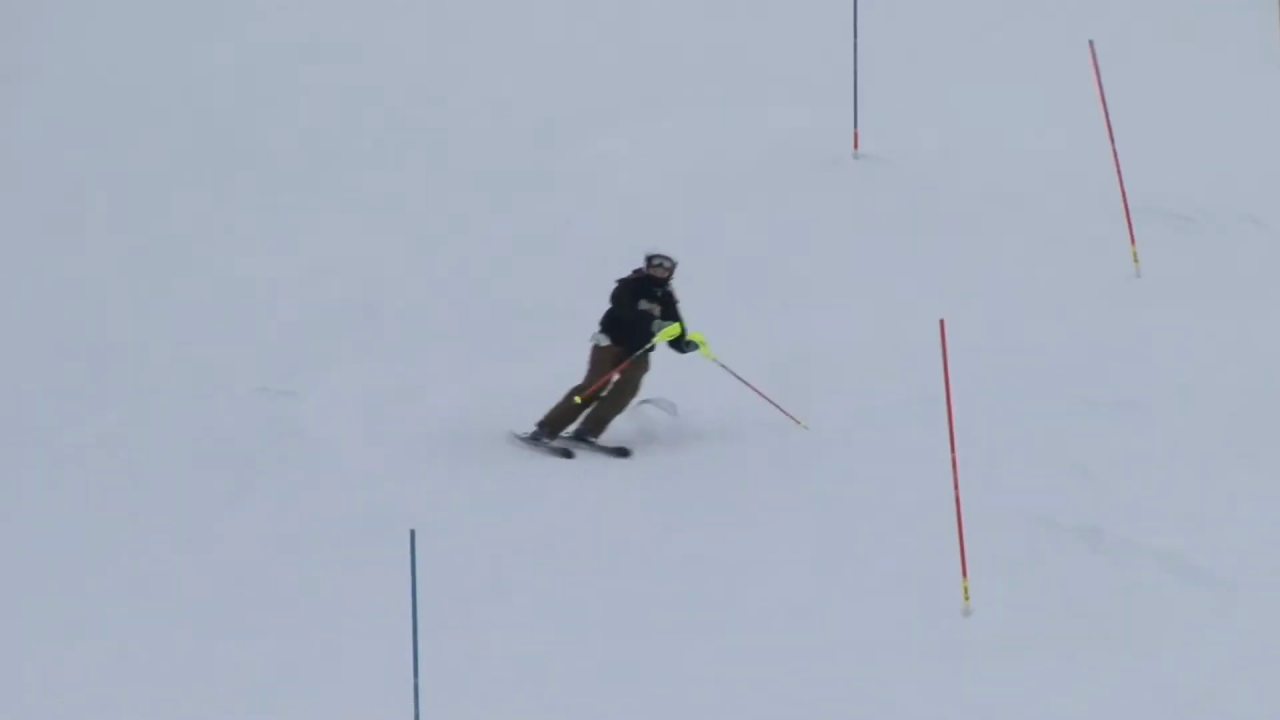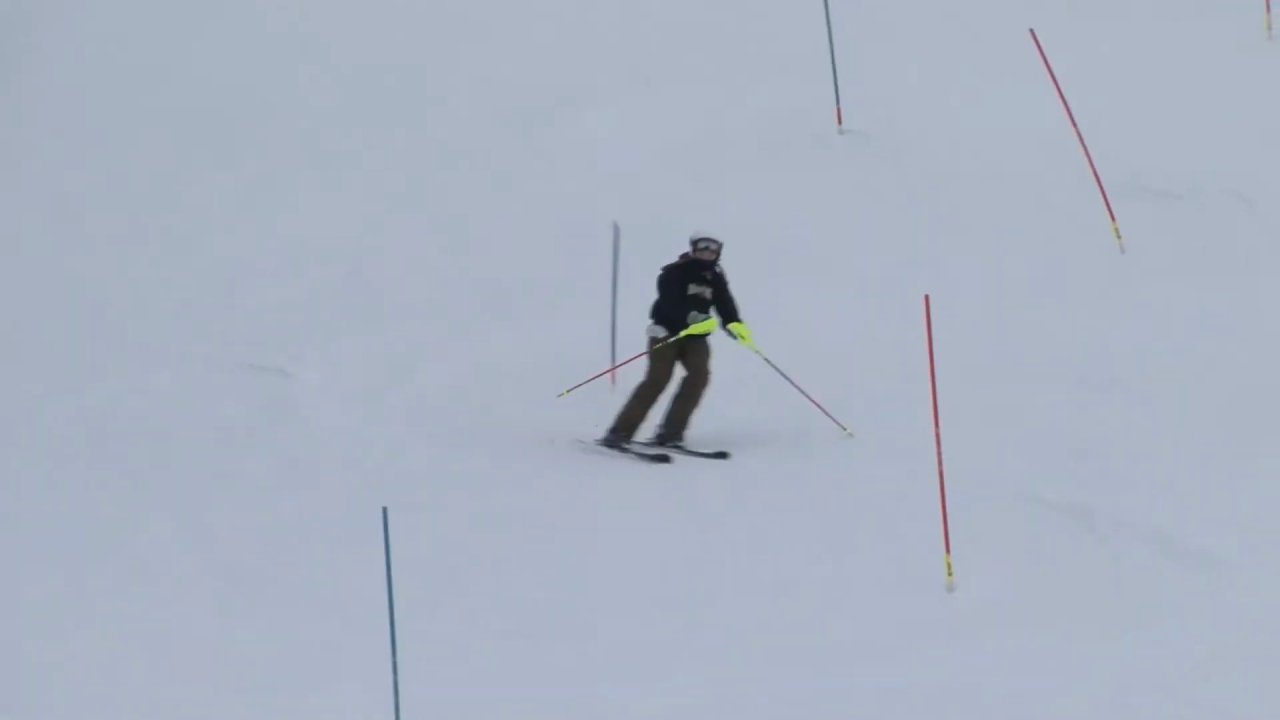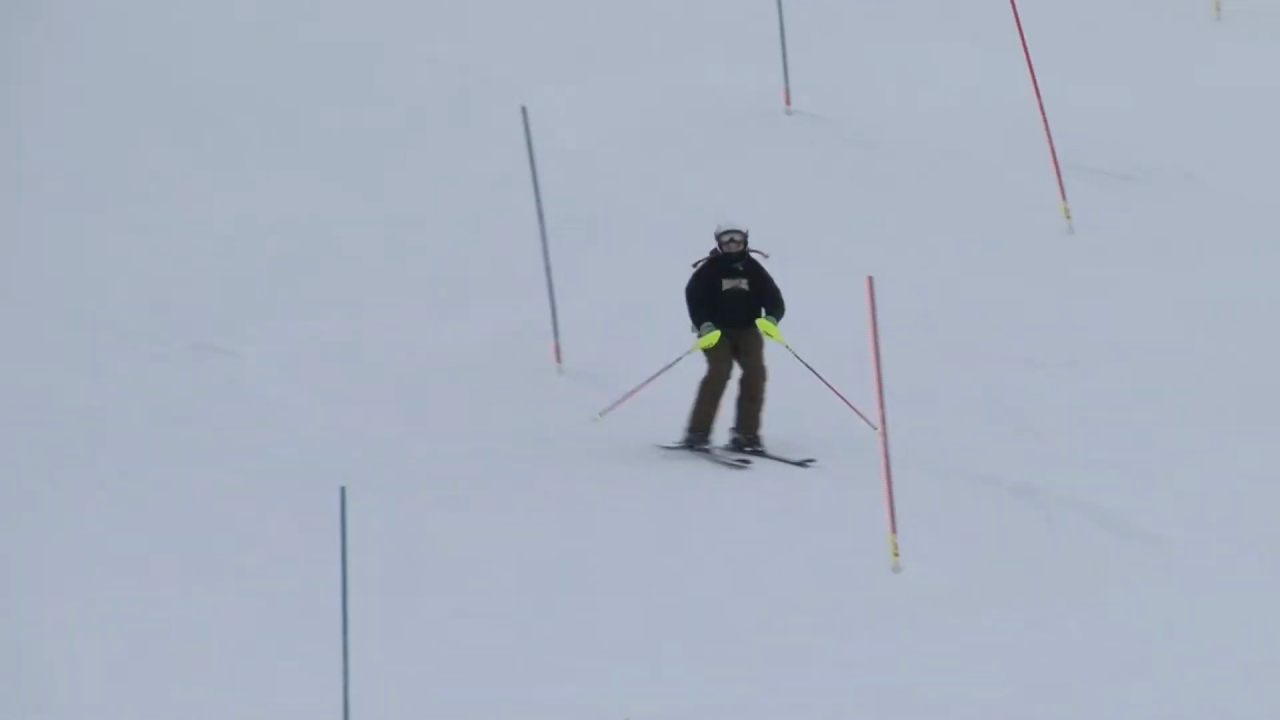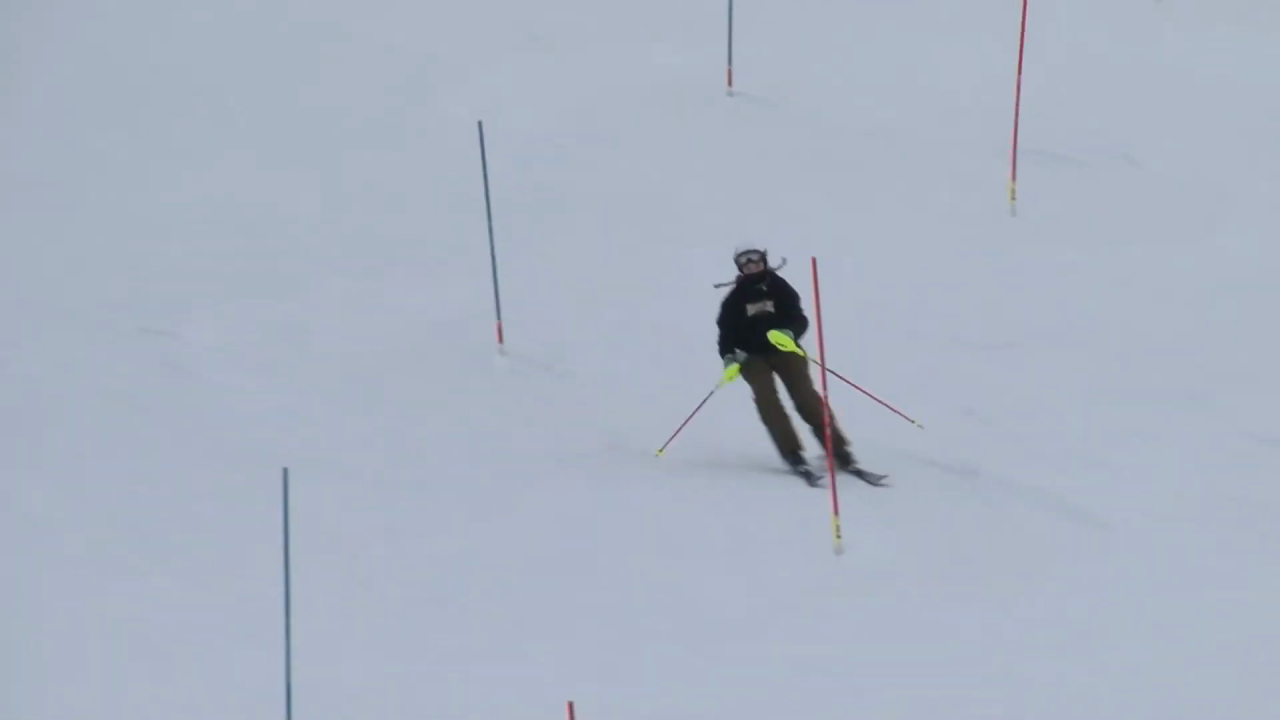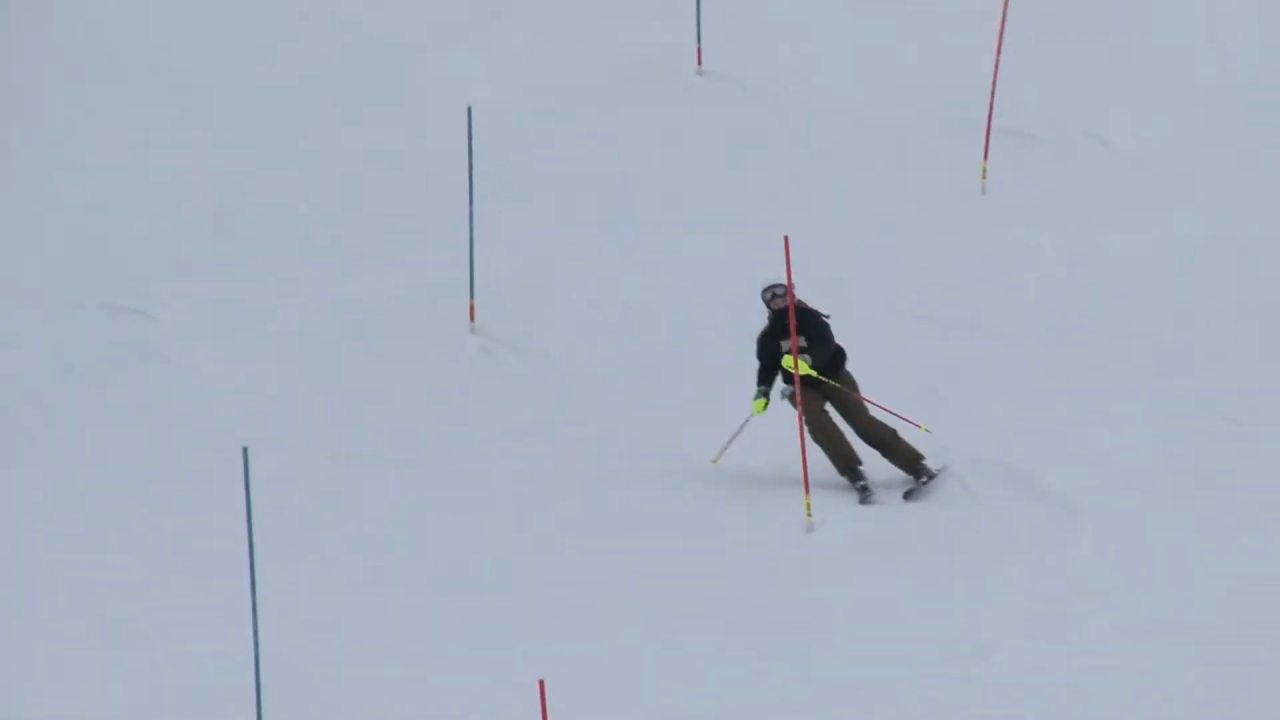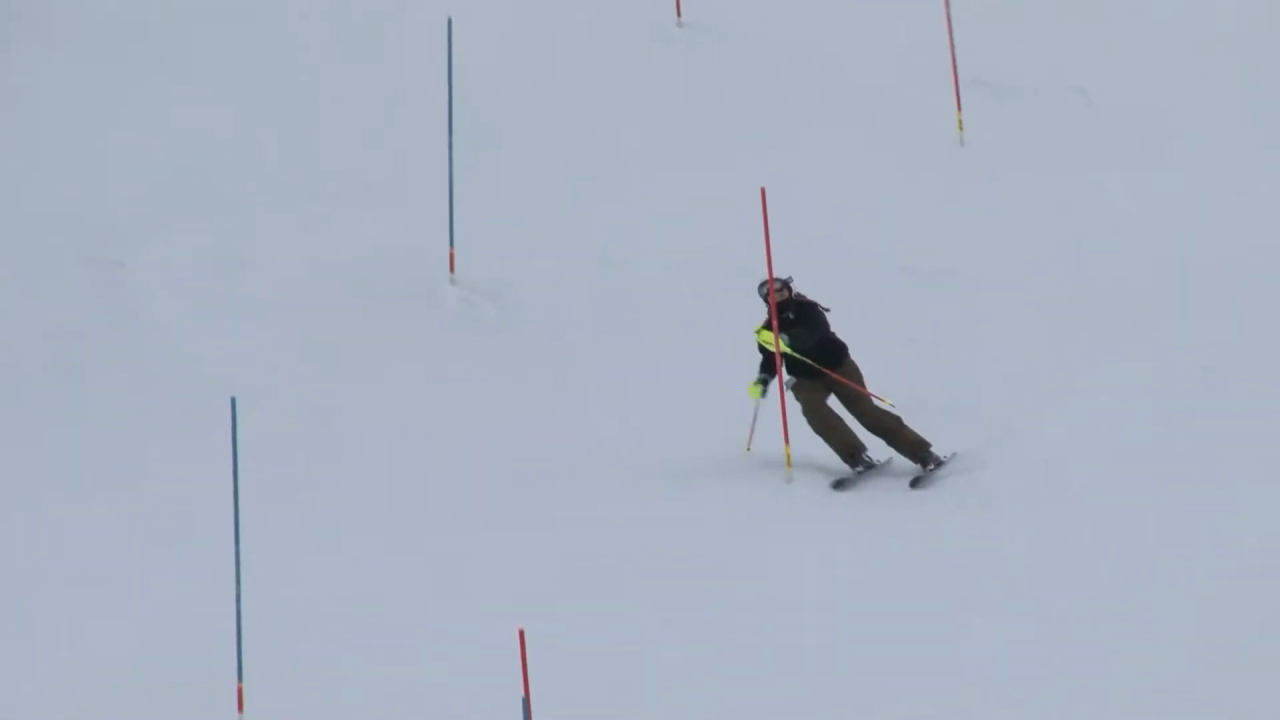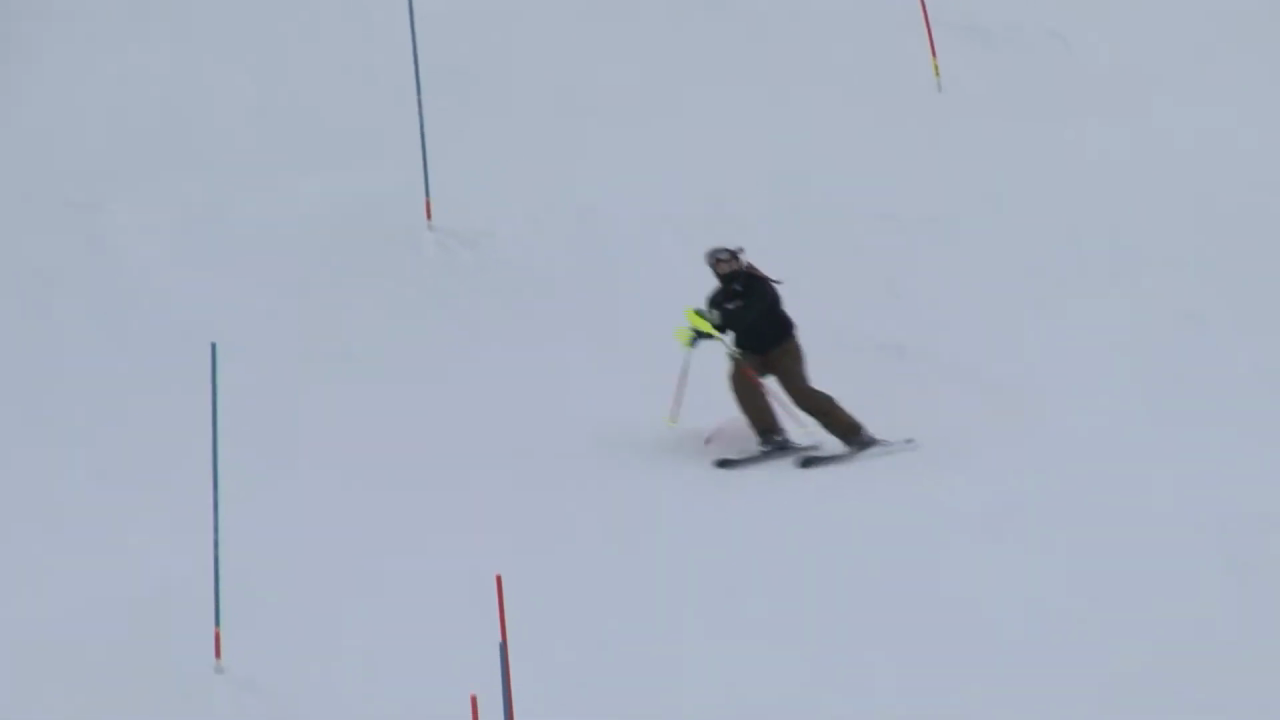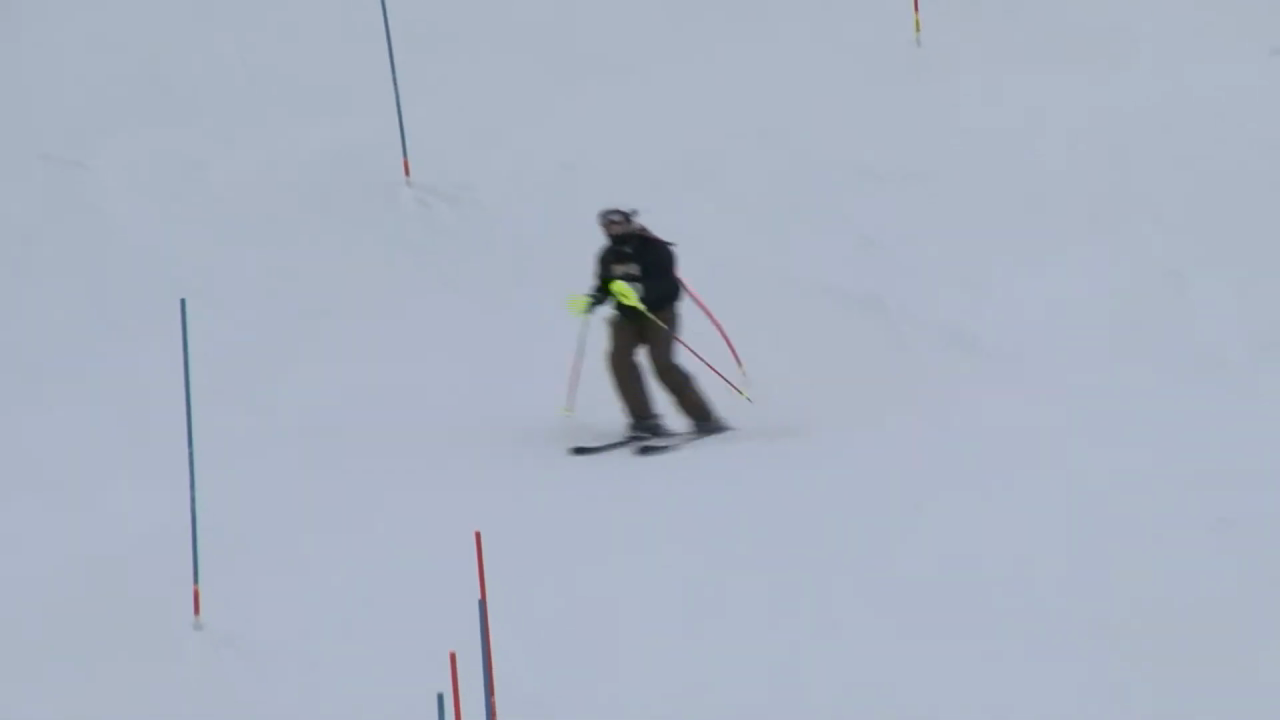
dt=0.2s
person 1, frame 1
left shoulder: (667, 300)
right shoulder: (630, 286)
left elbow: (677, 339)
right elbow: (625, 310)
left wrist: (690, 342)
right wrist: (654, 325)
left hip: (638, 351)
right hip: (610, 342)
left knee: (630, 383)
right knee: (594, 385)
left ankle: (588, 430)
right ankle: (546, 429)
person 1, frame 2
left shoulder: (716, 281)
right shoulder: (675, 273)
left elbow: (728, 311)
right elbow: (669, 299)
left wrist: (736, 327)
right wrist: (692, 317)
left hip: (696, 337)
right hip: (666, 332)
left knee: (699, 374)
right knee: (658, 378)
left ankle: (670, 432)
right ankle: (619, 433)
person 1, frame 3
left shoulder: (754, 270)
right shoulder: (707, 272)
left elbow: (775, 301)
right elbow: (695, 301)
left wrist: (771, 319)
right wrist: (705, 327)
left hip: (748, 329)
right hip: (715, 330)
left knee: (755, 372)
right knee: (719, 372)
left ankle: (746, 435)
right ankle: (697, 433)
person 1, frame 4
left shoulder: (780, 288)
right shoulder: (733, 300)
left elbow: (799, 321)
right elbow: (726, 334)
left wrist: (788, 334)
right wrist: (730, 359)
left hip: (784, 350)
right hip: (751, 355)
left knee: (805, 395)
right knee: (765, 393)
left ankle: (842, 453)
right ankle: (794, 455)
person 1, frame 5
left shoulder: (811, 320)
right shoulder: (769, 336)
left elbow: (824, 348)
right elbow: (766, 367)
left wrist: (806, 359)
right wrist: (762, 392)
left hip: (833, 377)
right hip: (802, 387)
left knee: (862, 421)
right knee: (816, 419)
left ankle: (916, 465)
right ankle: (854, 471)
person 1, frame 6
left shoulder: (808, 312)
right shoulder: (770, 328)
left elbow: (809, 335)
right elbow: (770, 358)
left wrist: (784, 340)
right wrist: (762, 380)
left hip: (838, 368)
right hip: (806, 378)
left knee: (867, 412)
right knee: (812, 407)
left ankle: (923, 453)
right ankle: (858, 457)
person 1, frame 7
left shoulder: (757, 286)
right shoulder: (719, 297)
left elbow: (753, 312)
right elbow: (720, 324)
left wrist: (711, 316)
right wrist: (697, 334)
left hip: (781, 345)
right hip: (751, 351)
left knee: (799, 390)
right knee: (739, 378)
left ankle: (855, 435)
right ankle: (773, 437)
person 1, frame 8
left shoulder: (654, 249)
right shoulder: (609, 256)
left elbow: (664, 279)
right elbow: (605, 286)
left wrist: (636, 289)
right wrist: (592, 299)
left hip: (659, 312)
right hip: (628, 315)
left knee: (661, 361)
right knee: (618, 356)
left ankle: (705, 419)
right ankle: (645, 421)
